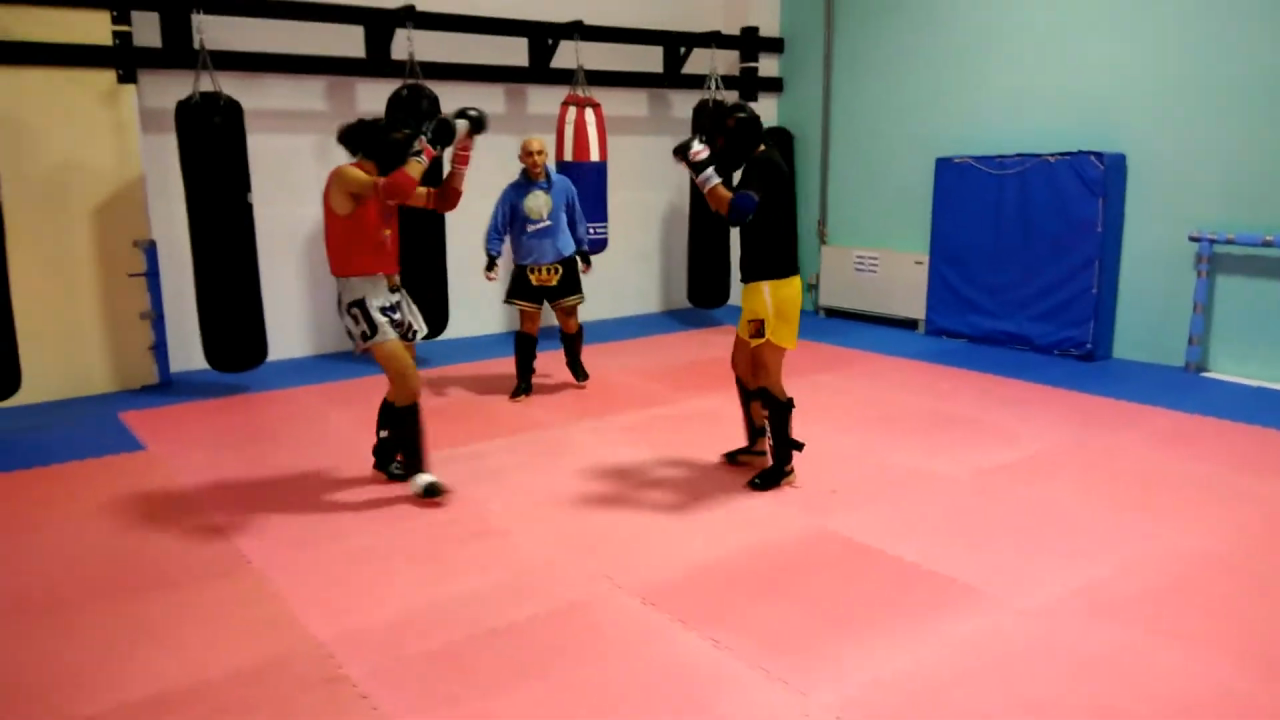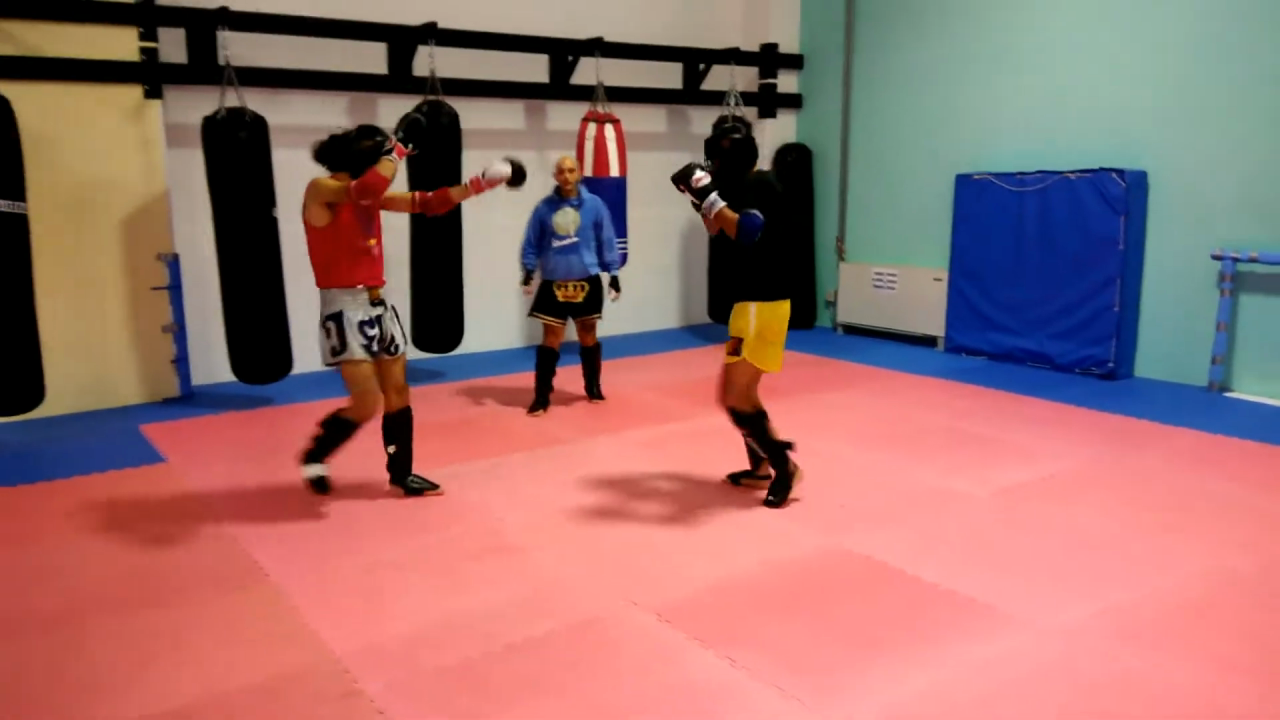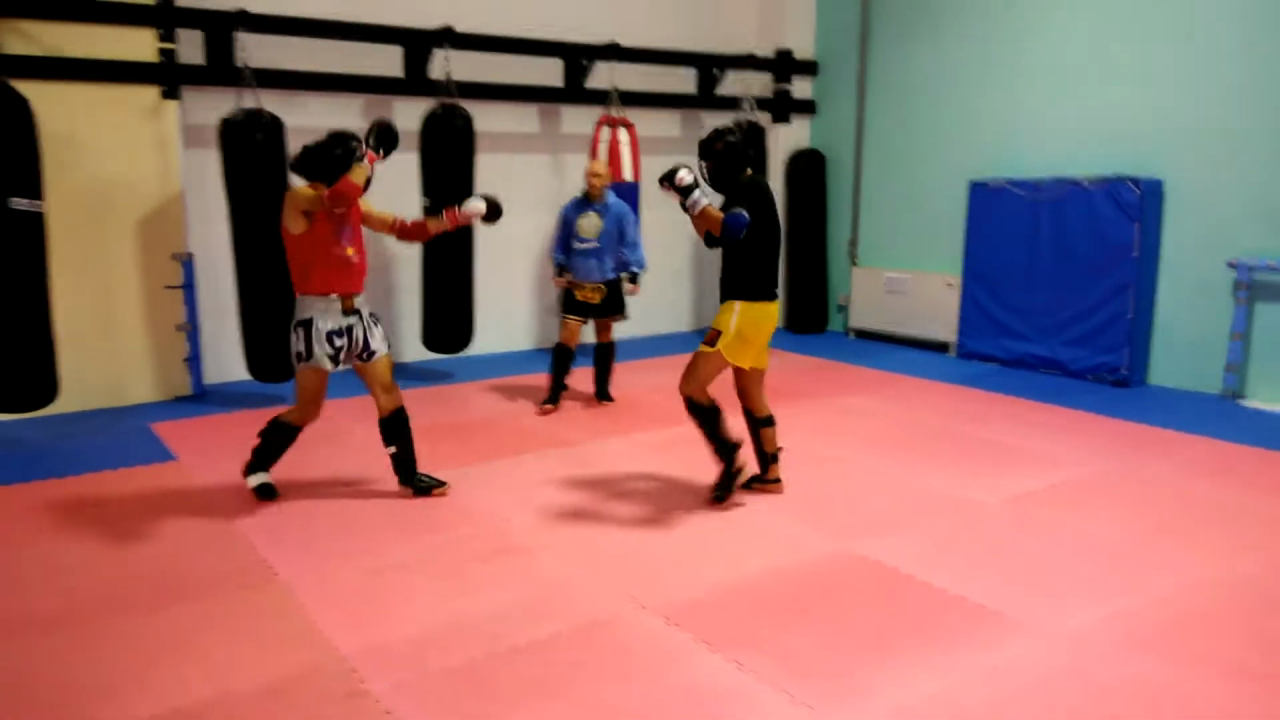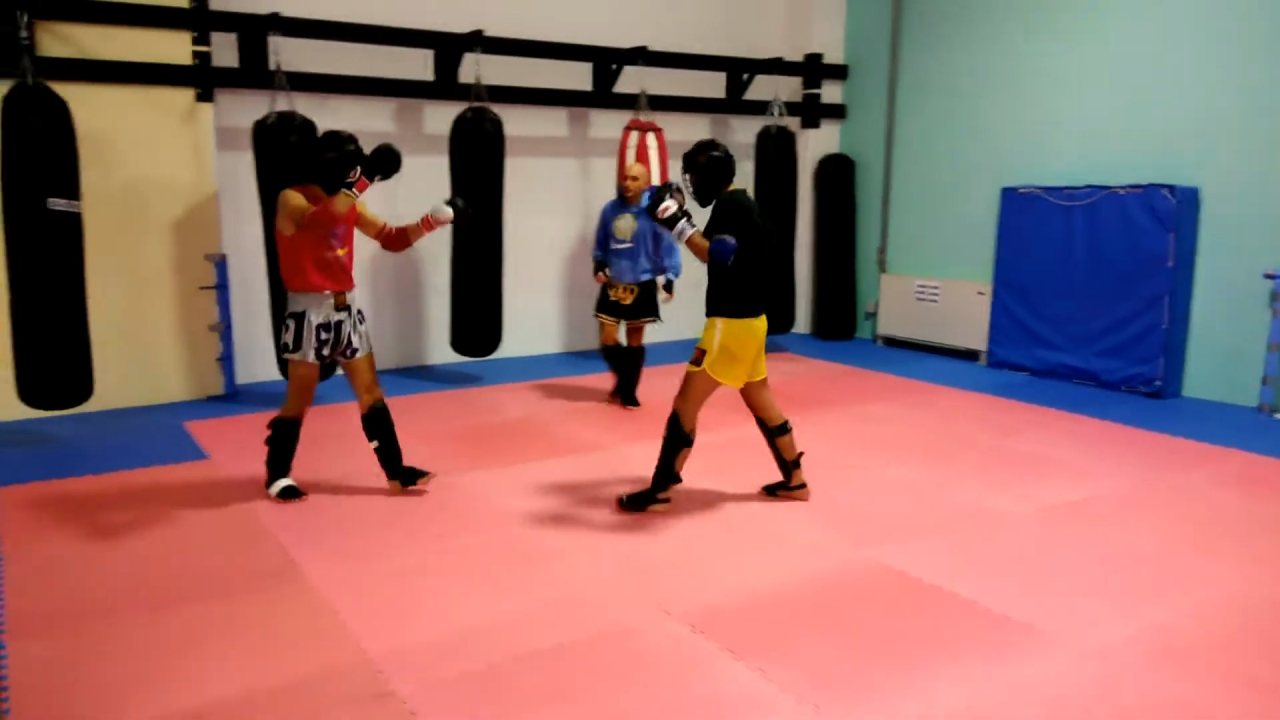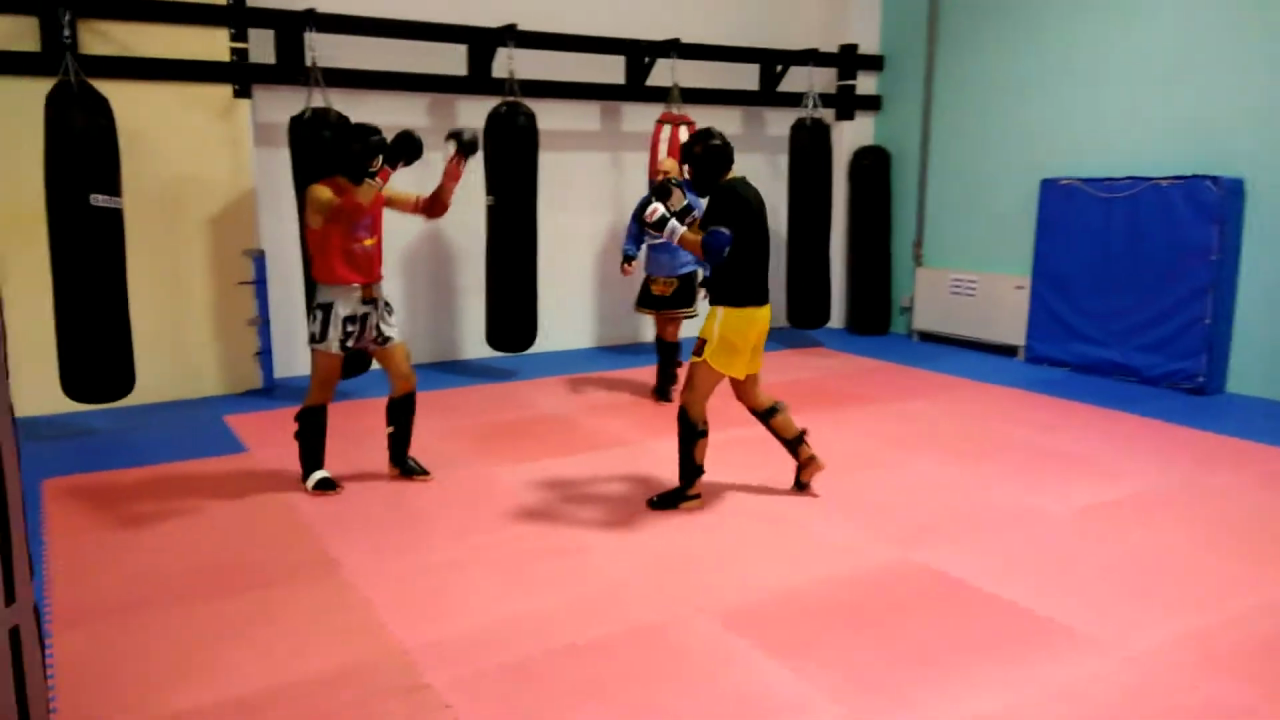
dt=0.2s
person 1, frame 1
left shoulder: (764, 164)
right shoulder: (757, 165)
left elbow: (738, 210)
right elbow: (728, 212)
left wrist: (704, 171)
right wrist: (703, 172)
left hip: (773, 286)
right hip: (762, 283)
left knee: (765, 376)
right knee: (742, 365)
left ankle: (783, 462)
right ankle: (756, 447)
person 1, frame 2
left shoulder: (759, 185)
right shoulder: (750, 187)
left elbow: (746, 232)
right elbow: (725, 234)
left wrist: (709, 196)
right wrist: (701, 201)
left hip: (761, 307)
right hip: (756, 303)
left knee: (735, 398)
right knee: (741, 391)
left ankle: (784, 467)
right ankle: (762, 469)
person 1, frame 3
left shoulder: (749, 188)
right shoulder: (746, 190)
left elbow: (730, 230)
right elbow: (713, 237)
left wrist: (691, 195)
right wrist: (690, 198)
left hip: (746, 307)
right hip: (758, 305)
left knee: (692, 383)
right knee: (750, 393)
left ankle: (729, 458)
right ankle: (769, 472)
person 1, frame 4
left shoulder: (730, 207)
right shoulder: (739, 204)
left elbow: (720, 257)
right elbow: (714, 252)
left wrist: (679, 224)
right wrist: (681, 217)
left hip: (732, 324)
right hip: (749, 320)
left knee: (684, 406)
right knee: (760, 404)
left ankle: (659, 490)
right ankle: (794, 480)
person 1, frame 5
left shoulder: (728, 194)
right shoulder: (743, 191)
left elbow: (714, 251)
left wrist: (667, 224)
right wrist: (679, 213)
left hip: (736, 311)
right hip: (756, 308)
left knee: (693, 398)
right knee: (748, 391)
left ankle: (687, 489)
right ankle: (804, 456)
person 2, frame 1
left shoulder: (381, 184)
right shoulder: (344, 177)
left elbow: (443, 199)
right elbow: (400, 185)
left wrist: (461, 148)
right wrist: (427, 146)
left hip: (390, 291)
right hip: (362, 296)
left knee: (402, 383)
right knee: (408, 382)
left ankle: (386, 457)
right ankle: (416, 470)
person 2, frame 2
left shoulder: (372, 195)
right shoulder: (320, 190)
left elbow: (430, 202)
right elbow: (367, 188)
left wrist: (483, 180)
right wrist: (398, 145)
left hip: (379, 304)
right hip: (345, 308)
left knee: (398, 393)
right knee: (366, 404)
left ankle: (402, 473)
right ankle: (314, 459)
person 2, frame 3
left shoulder: (354, 204)
right shoulder: (298, 197)
left elbow: (408, 230)
right elbow: (339, 197)
left wrist: (460, 214)
right wrist: (371, 153)
left hip: (356, 310)
right hip: (317, 315)
left knee: (388, 394)
right knee: (308, 409)
left ankle: (410, 475)
right ankle: (257, 469)
person 2, frame 4
left shoulder: (349, 203)
right shoulder: (291, 200)
left elbow: (393, 240)
right elbow: (324, 219)
left wrist: (430, 221)
right wrist: (364, 179)
left hip: (345, 307)
right hip: (308, 309)
left knee: (370, 391)
right knee: (300, 398)
left ankle: (395, 468)
right ankle: (277, 476)
person 2, frame 5
left shoulder: (377, 192)
right shoulder: (320, 193)
left elbow: (432, 208)
right elbow: (349, 211)
left wrist: (454, 167)
right wrist: (385, 167)
left hip: (373, 300)
right hip: (336, 302)
left knee: (405, 379)
right knee: (323, 388)
left ankle: (400, 456)
right ankle: (312, 468)
person 3, frame 1
left shoulder: (563, 186)
right shoulder: (512, 192)
left elbow: (576, 220)
right elbow: (498, 228)
left wrist: (583, 250)
right wrist: (492, 258)
left hip: (563, 265)
right hip: (528, 268)
left knee: (569, 322)
right knee: (528, 326)
left ankle: (575, 364)
right ankle: (524, 381)
person 3, frame 2
left shoulder: (595, 205)
right shoulder: (544, 208)
left elbow: (607, 242)
right elbow: (531, 244)
left wrist: (613, 275)
right wrist: (528, 273)
left hip: (588, 282)
right hip: (553, 283)
left knee: (588, 337)
right knee: (551, 340)
left ankle: (593, 385)
right ankle: (542, 396)
person 3, frame 3
left shoulder: (620, 210)
right shoulder: (572, 208)
left elbow: (631, 244)
right elbow: (561, 244)
left wrist: (633, 274)
right wrist: (559, 269)
left hip: (607, 284)
right hip: (576, 284)
left knee: (604, 337)
right knee: (567, 339)
left ankle: (602, 388)
right ankle: (554, 393)
person 3, frame 4
right shoulder: (611, 209)
left elbow: (668, 249)
right elbow: (601, 243)
left wrist: (669, 279)
right wrist: (600, 265)
left hip: (641, 285)
right hip: (613, 285)
left knee: (634, 339)
right knee: (606, 339)
left ankle: (629, 390)
right ankle: (621, 378)
person 3, frame 5
left shoulder: (690, 204)
right shoulder: (646, 205)
right elbow: (634, 235)
right wrist: (628, 257)
left hip: (683, 277)
right hip: (656, 277)
left knee: (669, 333)
right knee: (661, 330)
left ankle: (664, 383)
right ankle: (669, 375)
